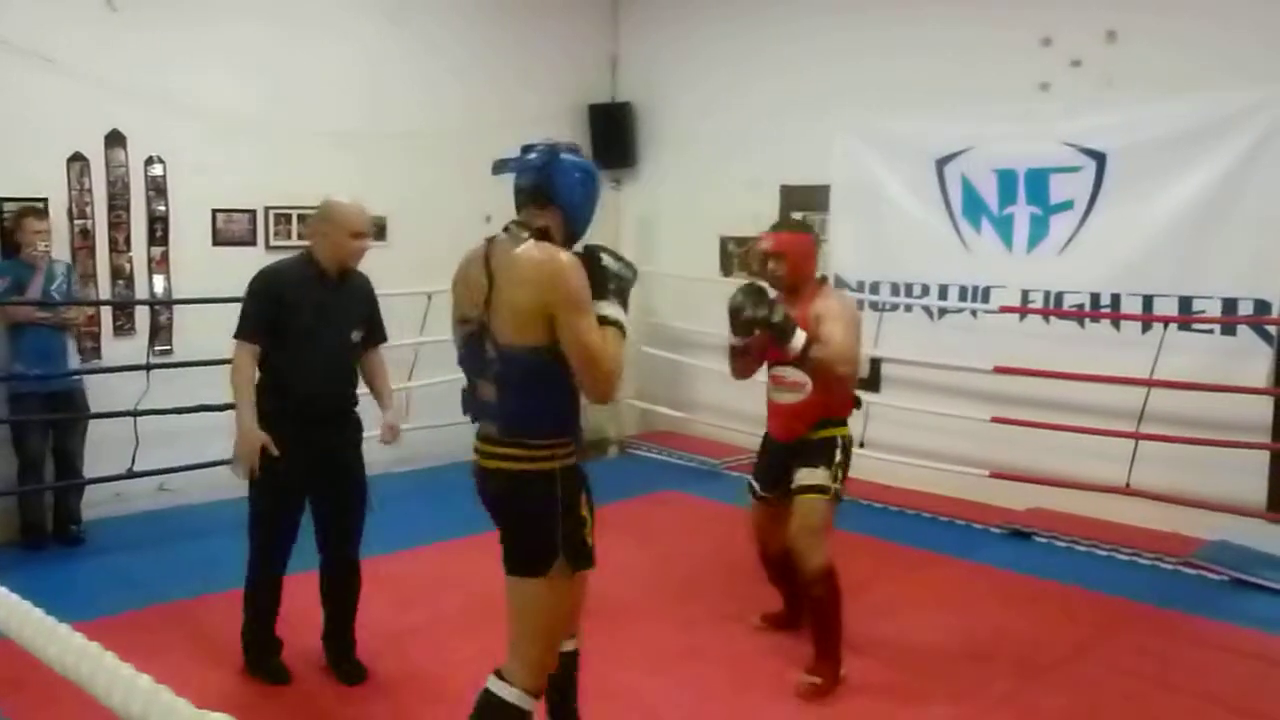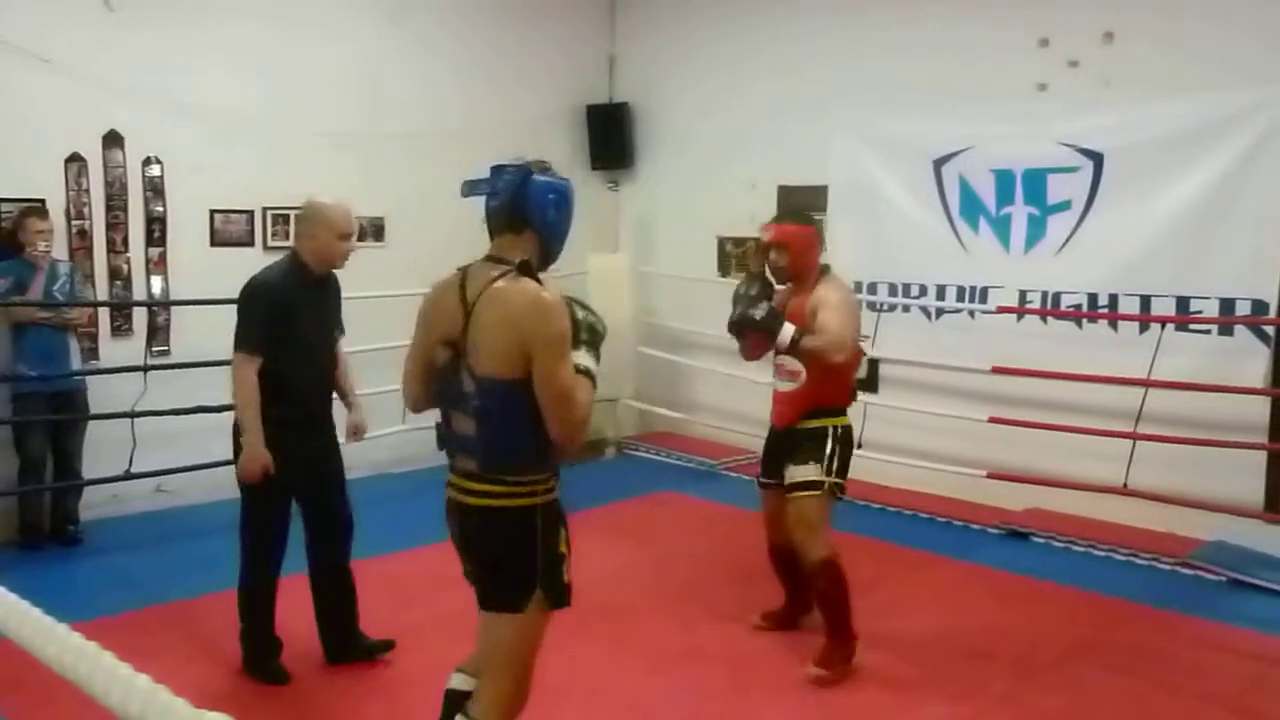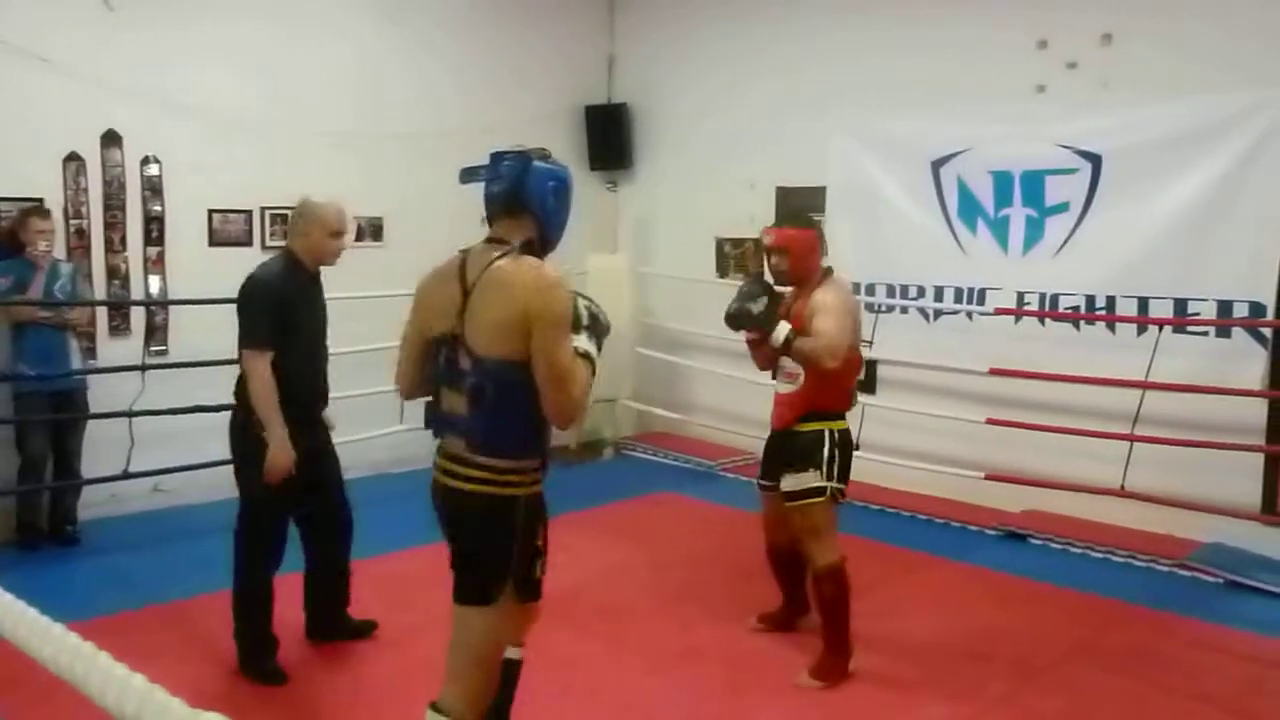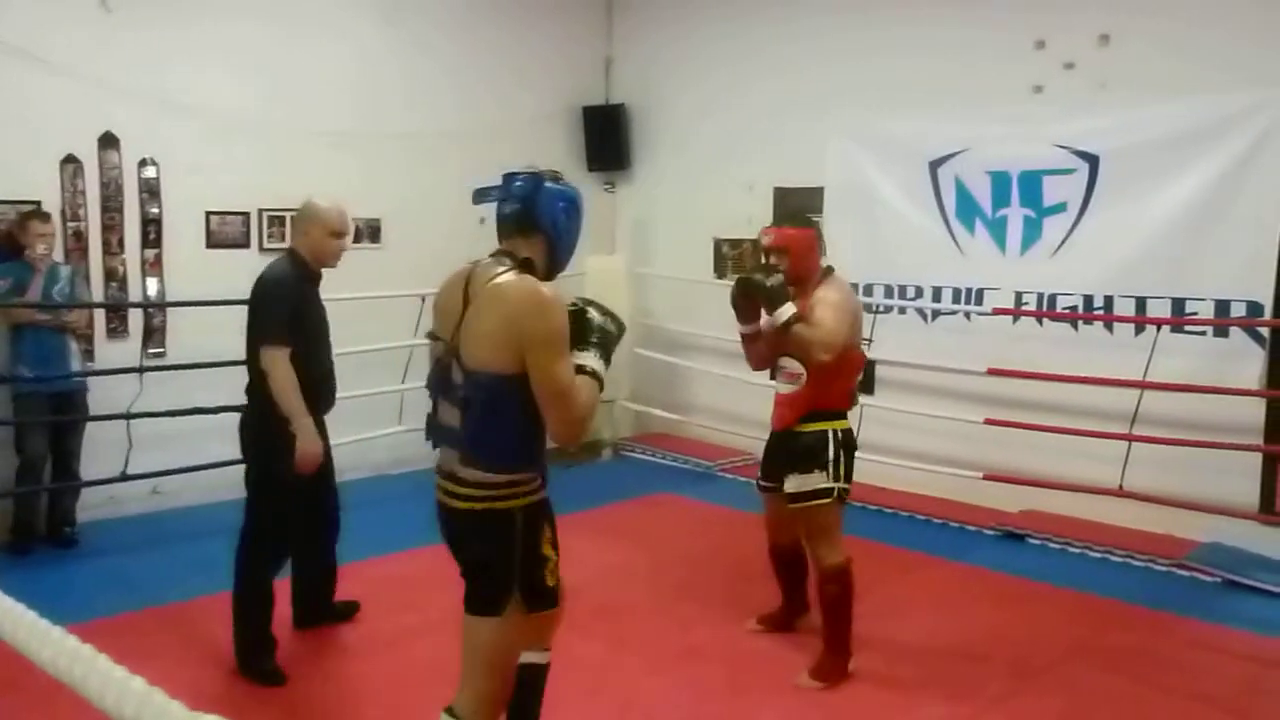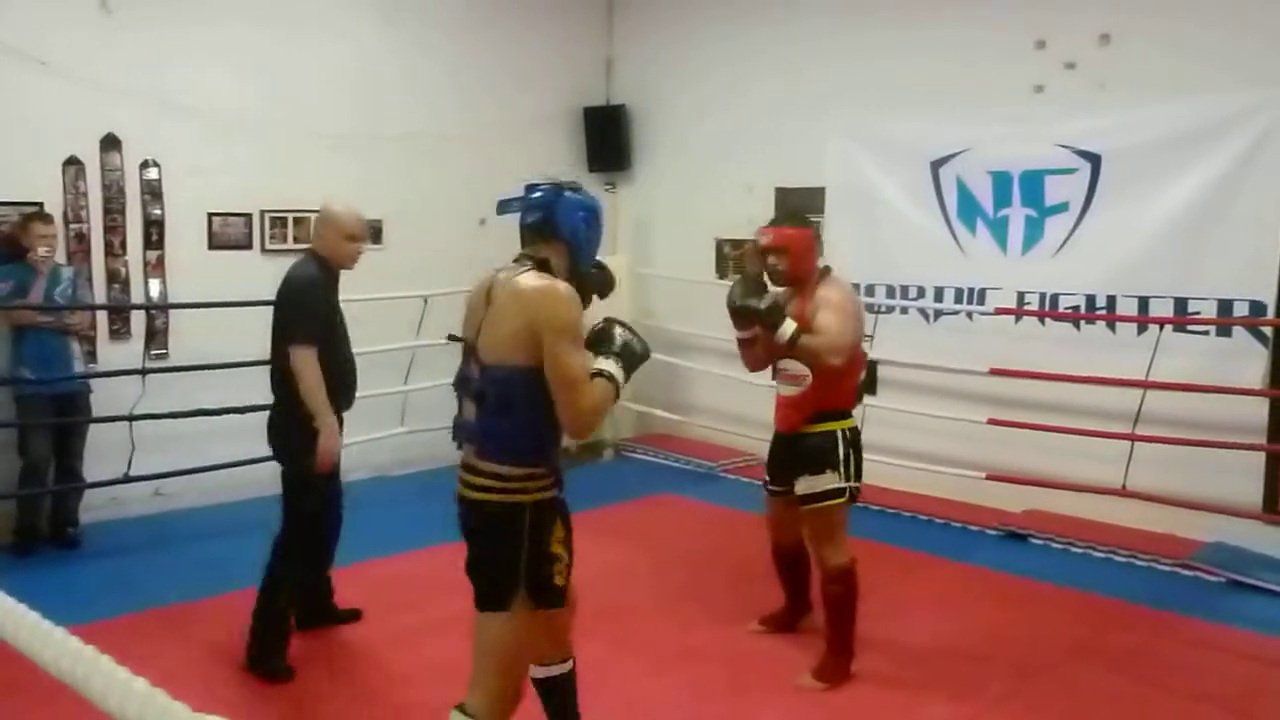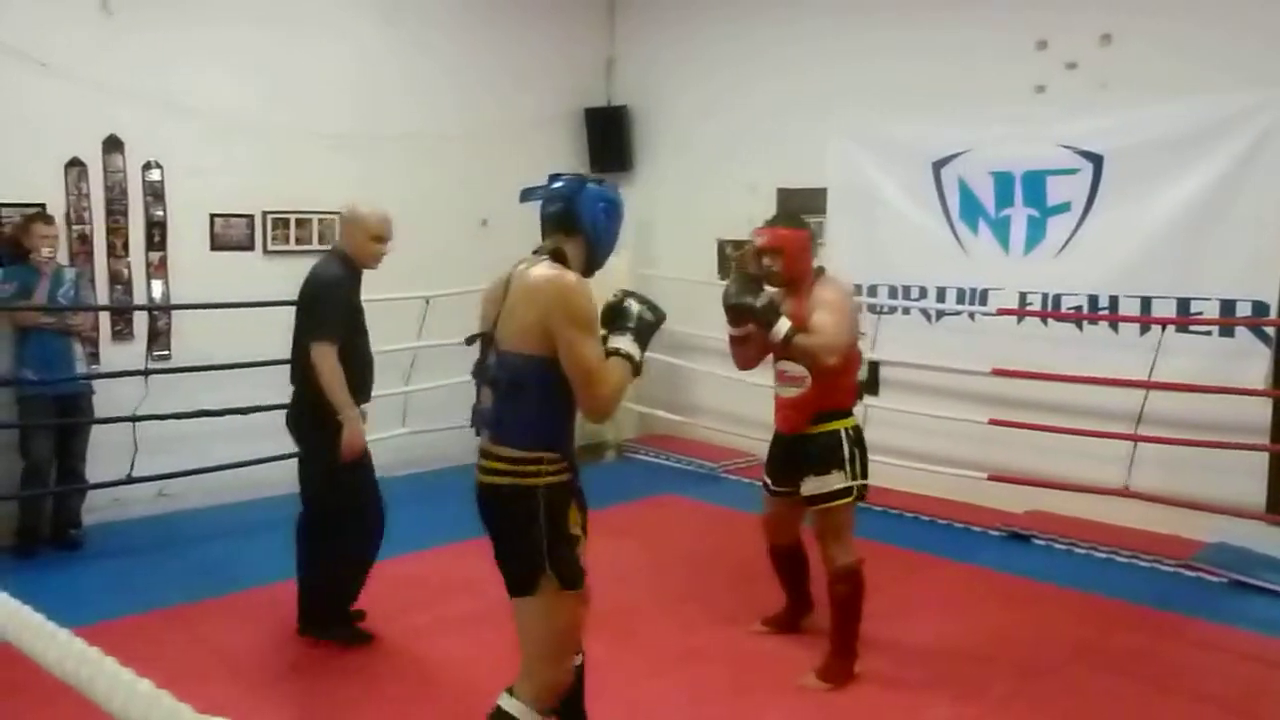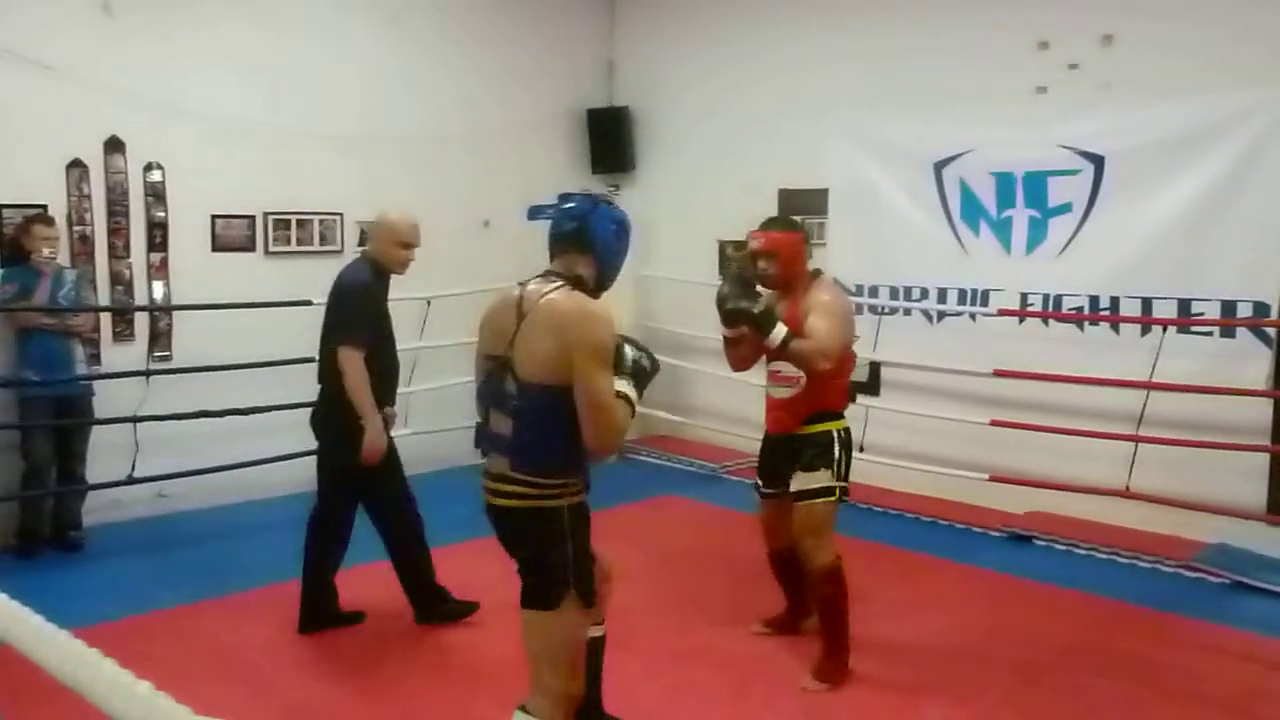
dt=0.2s
person 1, frame 1
left shoulder: (474, 265)
right shoulder: (556, 268)
right elbow: (602, 384)
right wrist: (610, 302)
left hip: (495, 463)
right hip: (541, 472)
left knee: (553, 616)
right knee: (535, 659)
person 1, frame 2
left shoulder: (442, 296)
right shoulder: (537, 306)
left elbow: (415, 396)
right elbow: (569, 431)
right wrist: (583, 350)
left hip: (463, 497)
right hip: (518, 508)
left knee: (494, 656)
person 1, frame 3
left shoulder: (439, 278)
right shoulder: (539, 286)
left elbow: (409, 382)
right elbow: (565, 412)
right wrist: (585, 338)
left hip: (452, 479)
right hip: (503, 493)
left knee: (511, 622)
person 1, frame 4
left shoulder: (455, 286)
right shoulder: (537, 300)
right elbow: (567, 427)
right wrist: (593, 350)
left hip: (459, 489)
right hip: (502, 503)
left knee: (541, 610)
person 1, frame 5
left shoulder: (489, 289)
right shoulder: (551, 296)
right elbow: (578, 420)
right wrist: (616, 357)
left hip: (484, 487)
right hip: (517, 500)
left knee: (554, 620)
person 1, frame 6
left shoulder: (504, 286)
right shoulder: (565, 288)
right elbow: (598, 403)
right wrist: (629, 335)
left hip: (499, 475)
right hip: (535, 486)
left knee: (569, 618)
right knee: (548, 674)
person 1, frame 7
left shoulder: (501, 307)
right shoulder: (585, 318)
right elbow: (601, 439)
right wrist: (628, 379)
left hip: (502, 493)
right hip: (548, 504)
left knee: (594, 584)
person 2, frame 1
left shoulder: (832, 305)
right shoulder: (775, 305)
left elbow: (842, 364)
right elbow: (741, 369)
left wrist: (789, 334)
right wrist: (741, 330)
left hip: (822, 440)
right hip: (778, 440)
left knee: (807, 542)
right knee: (767, 537)
left ankle: (827, 657)
right ankle: (796, 607)
person 2, frame 2
left shoulder: (832, 295)
right shoulder: (785, 294)
left elbow: (837, 352)
right elbow: (753, 353)
left wrist: (778, 329)
right wrist: (750, 317)
left hip: (821, 431)
right hip: (784, 428)
left knee: (809, 535)
right knee: (776, 527)
left ankle: (841, 644)
right ankle: (797, 605)
person 2, frame 3
left shoulder: (833, 298)
right shoulder: (791, 298)
left elbow: (829, 358)
right elbow: (767, 360)
left wrist: (774, 325)
right wrist: (753, 324)
left hip: (819, 435)
right hip: (785, 430)
left knee: (817, 542)
right knee: (776, 528)
left ankle: (837, 654)
right ankle: (793, 607)
person 2, frame 4
left shoulder: (834, 296)
right shoulder: (789, 296)
left elbow: (823, 350)
right elbow: (760, 361)
left wrist: (779, 309)
right wrist: (748, 317)
left hip: (821, 435)
right hip: (786, 431)
left knee: (823, 542)
right knee: (778, 528)
left ankle: (836, 655)
right ankle: (792, 607)
person 2, frame 5
left shoulder: (835, 296)
right shoulder: (783, 298)
left elbow: (833, 355)
right elbow: (756, 362)
left wrist: (779, 324)
right wrist: (746, 322)
left hip: (828, 436)
right hip: (790, 433)
left knee: (829, 545)
right knee: (781, 529)
left ankle: (839, 655)
right ankle: (795, 608)
person 2, frame 6
left shoulder: (830, 296)
right shoulder: (778, 298)
left elbow: (828, 355)
right elbow: (746, 360)
left wrist: (773, 322)
right wrist: (739, 319)
left hip: (830, 436)
right hip: (789, 434)
left knee: (835, 546)
right knee: (777, 528)
left ankle: (842, 656)
right ankle: (798, 608)
person 2, frame 7
left shoulder: (825, 298)
right shoulder: (772, 300)
left elbow: (823, 359)
right elbow: (740, 361)
left wrist: (770, 328)
right wrist: (733, 319)
left hip: (820, 435)
right hip: (779, 434)
left knee: (815, 545)
right knee: (776, 531)
left ankle: (836, 655)
right ankle: (798, 610)
person 3, frame 1
left shoulder: (359, 287)
right shoulder: (275, 281)
left elbow: (370, 352)
right elbow: (245, 355)
left wrist: (388, 406)
right wrist: (246, 423)
left hip: (338, 428)
right hip: (281, 432)
left knee: (343, 541)
right knee: (271, 542)
left ankle: (341, 648)
right ankle: (259, 647)
person 3, frame 2
left shoulder: (327, 284)
right shoulder: (268, 288)
right elbow: (246, 367)
left wrist: (352, 405)
right wrist: (252, 441)
left hip: (318, 429)
right hip: (271, 435)
left knee: (333, 533)
right knee: (264, 543)
left ankle: (343, 638)
right ankle: (259, 650)
person 3, frame 3
left shoulder: (309, 279)
right shoulder: (268, 284)
right elbow: (256, 364)
right wrist: (275, 438)
left hip: (307, 425)
right hip: (267, 433)
left knee: (332, 521)
right knee: (262, 540)
left ankle: (327, 618)
right ankle: (255, 649)
person 3, frame 4
left shoulder: (304, 279)
right shoulder: (280, 282)
right elbow: (274, 360)
right wrist: (303, 429)
left hip: (303, 426)
right hip: (277, 430)
left knee: (320, 518)
right knee: (267, 536)
left ankle: (315, 604)
right ankle: (253, 649)
person 3, frame 5
left shoulder: (317, 278)
right shoulder: (307, 282)
right elbow: (302, 359)
right wrist: (327, 426)
left hip: (309, 422)
right hip: (305, 425)
left knee: (317, 521)
right knee: (304, 528)
left ankle: (315, 606)
right ankle: (266, 643)
person 3, frame 6
left shoulder: (336, 275)
right shoulder: (332, 281)
right elbow: (322, 355)
left wrist: (351, 408)
right wrist: (349, 418)
left hip: (318, 415)
right hip: (326, 419)
left knee: (322, 511)
right knee: (363, 515)
left ankle: (316, 609)
right ankle: (330, 613)
person 3, frame 7
left shoulder: (362, 278)
right shoulder: (360, 285)
right elbow: (349, 359)
left wrist: (379, 409)
right wrist: (372, 423)
left hip: (337, 414)
right hip: (350, 419)
left knee: (333, 511)
right knee: (396, 511)
left ankle: (317, 607)
right ankle: (429, 600)
person 4, frame 1
left shoulder: (65, 270)
left elbow: (78, 316)
left wrist: (37, 314)
right wrist: (38, 271)
left hip: (67, 378)
left knee: (71, 456)
right knee: (31, 458)
left ankle: (68, 523)
right ankle: (33, 528)
person 4, frame 2
left shoulder: (68, 270)
left elbow: (82, 316)
left wrist: (39, 314)
right wrist: (39, 271)
left hip: (69, 378)
right hip: (29, 380)
left knee: (70, 457)
right knee: (33, 458)
left ankle: (66, 523)
right ankle: (31, 528)
person 4, frame 3
left shoulder: (70, 270)
left elbow: (83, 316)
left wrist: (39, 314)
right wrist: (40, 270)
left hip: (70, 377)
right hip: (30, 380)
left knee: (69, 457)
right knee: (33, 457)
left ankle: (63, 523)
right ankle: (29, 528)
person 4, frame 4
left shoulder: (69, 273)
left elbow: (82, 319)
left wrist: (38, 316)
right wrist: (38, 272)
left hip: (69, 379)
right hip: (30, 382)
left knee: (68, 458)
right knee: (32, 458)
left ankle: (62, 524)
person 4, frame 5
left shoulder: (71, 275)
left elbow: (83, 321)
left wrist: (42, 318)
right wrist: (47, 289)
left hip: (71, 380)
right hip: (32, 383)
left knee: (71, 459)
right knee: (36, 460)
left ankle: (64, 525)
person 4, frame 6
left shoulder: (73, 276)
left elbow: (87, 323)
left wrist: (43, 319)
right wrist: (52, 295)
left hip: (74, 382)
right hip: (35, 384)
left knee: (73, 461)
right knee: (38, 461)
left ankle: (66, 526)
right ankle: (30, 532)
person 4, frame 7
left shoulder: (73, 278)
left elbow: (87, 323)
left wrist: (44, 320)
right wrist: (44, 277)
left hip: (74, 383)
right hip: (35, 386)
left knee: (73, 462)
right knee: (38, 462)
left ankle: (67, 527)
right ankle: (30, 533)
